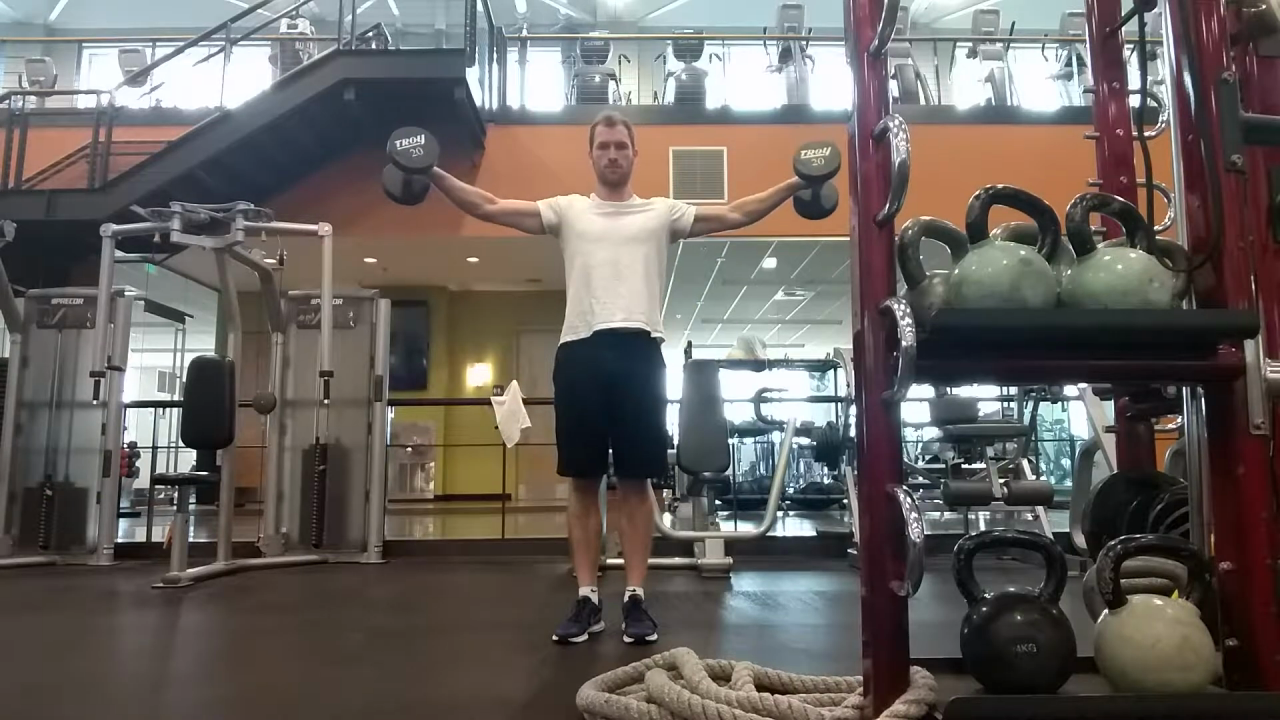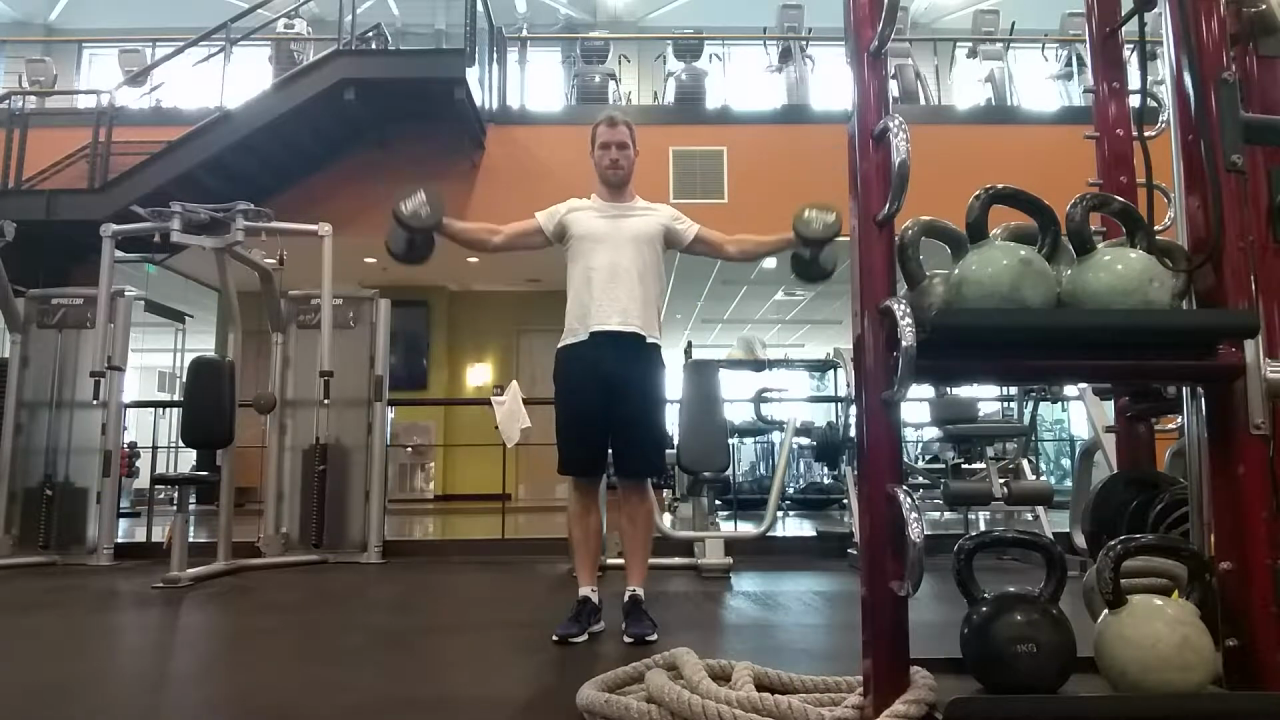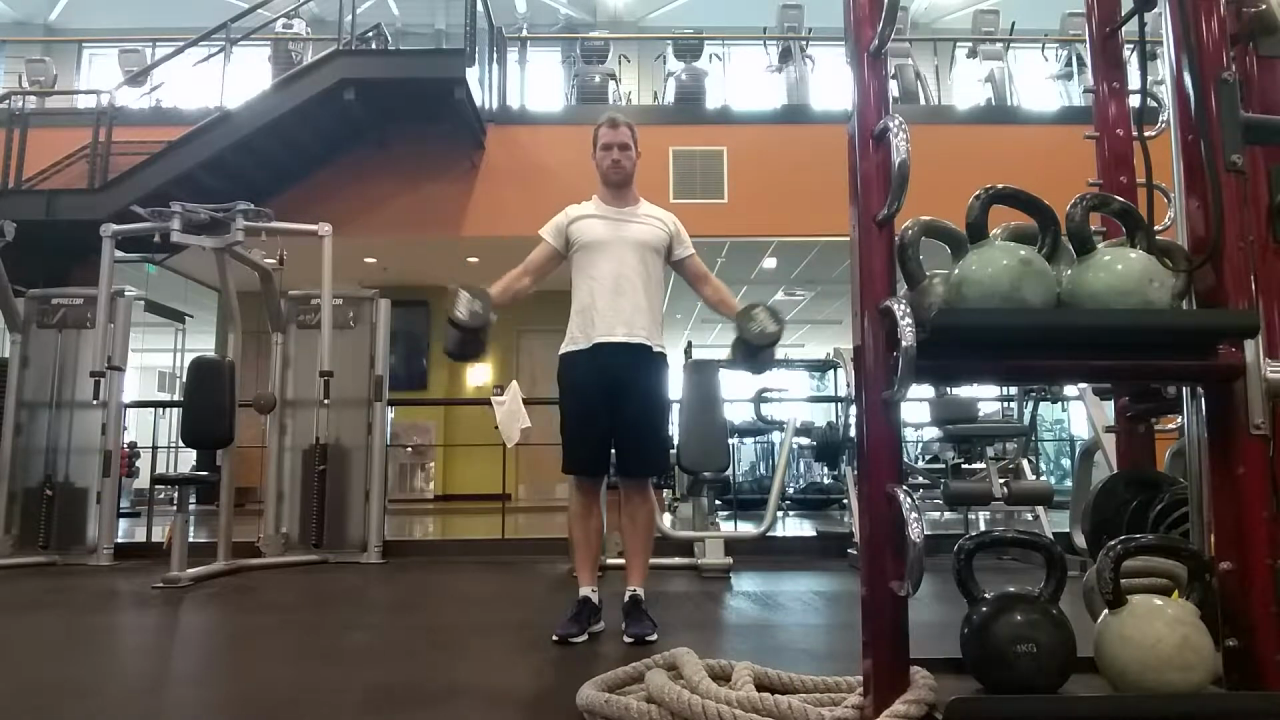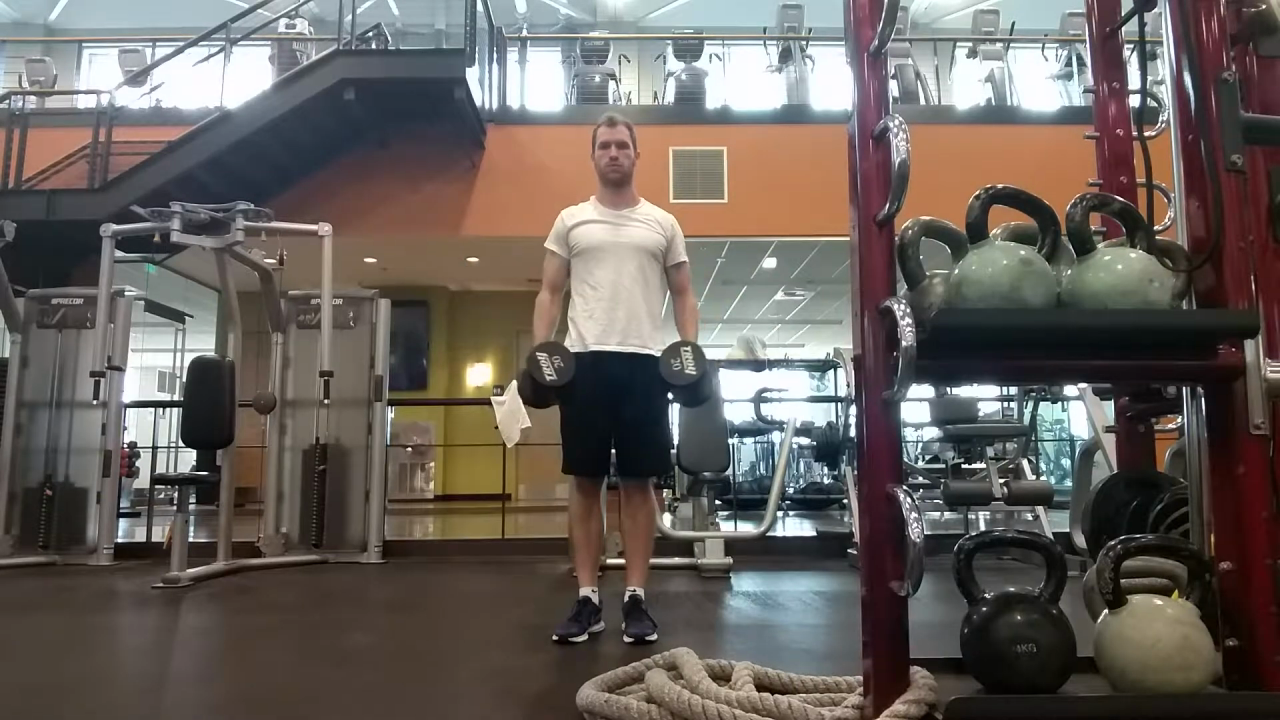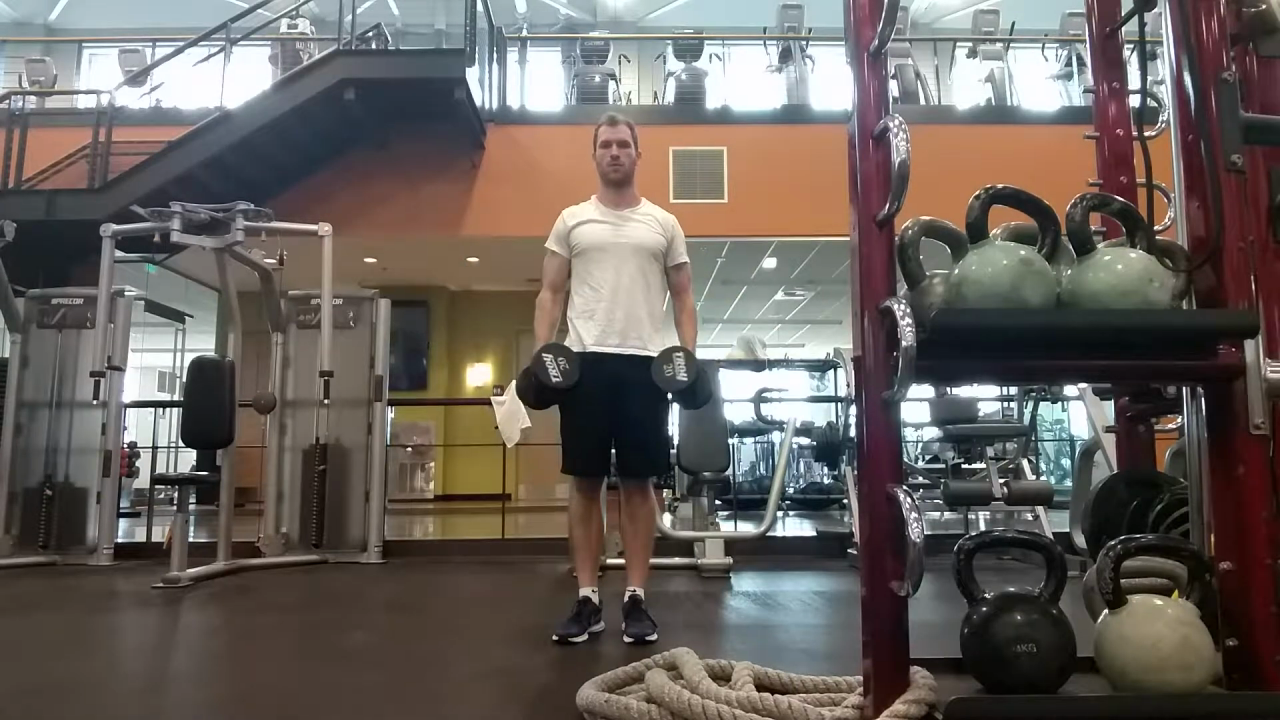
dt=0.5s
person 1, frame 1
left shoulder: (662, 212)
right shoulder: (567, 210)
left elbow: (734, 214)
right elbow: (489, 207)
left wrist: (795, 183)
right wrist: (433, 174)
left hip: (639, 351)
right hip: (580, 352)
left knee: (636, 481)
right knee: (583, 481)
left ankle: (635, 599)
right ankle: (587, 599)
person 1, frame 2
left shoulder: (662, 217)
right shoulder: (569, 213)
left elbow: (730, 246)
right elbow: (496, 237)
left wrist: (793, 238)
right wrist: (439, 223)
left hip: (639, 353)
right hip: (581, 353)
left knee: (636, 481)
right knee: (583, 482)
left ankle: (635, 598)
right ankle: (587, 599)
person 1, frame 3
left shoulder: (664, 222)
right shoulder: (572, 218)
left elbow: (703, 281)
right elbow: (527, 273)
left wrist: (744, 316)
left hip: (643, 358)
right hip: (585, 357)
left knee: (638, 481)
right knee: (585, 481)
left ankle: (635, 598)
right ankle: (588, 599)
person 1, frame 4
left shoulder: (663, 223)
right shoulder: (570, 220)
left elbow: (683, 294)
right elbow: (550, 292)
left wrist: (690, 349)
right wrist: (539, 349)
left hip: (643, 362)
right hip: (585, 361)
left knee: (638, 482)
right knee: (585, 482)
left ankle: (635, 598)
right ankle: (588, 598)
person 1, frame 5
left shoulder: (664, 224)
right shoulder: (571, 220)
left elbow: (683, 295)
right elbow: (551, 292)
left wrist: (689, 352)
right wrist: (541, 352)
left hip: (642, 363)
right hip: (585, 362)
left knee: (638, 482)
right knee: (585, 482)
left ankle: (635, 599)
right ankle: (587, 599)
